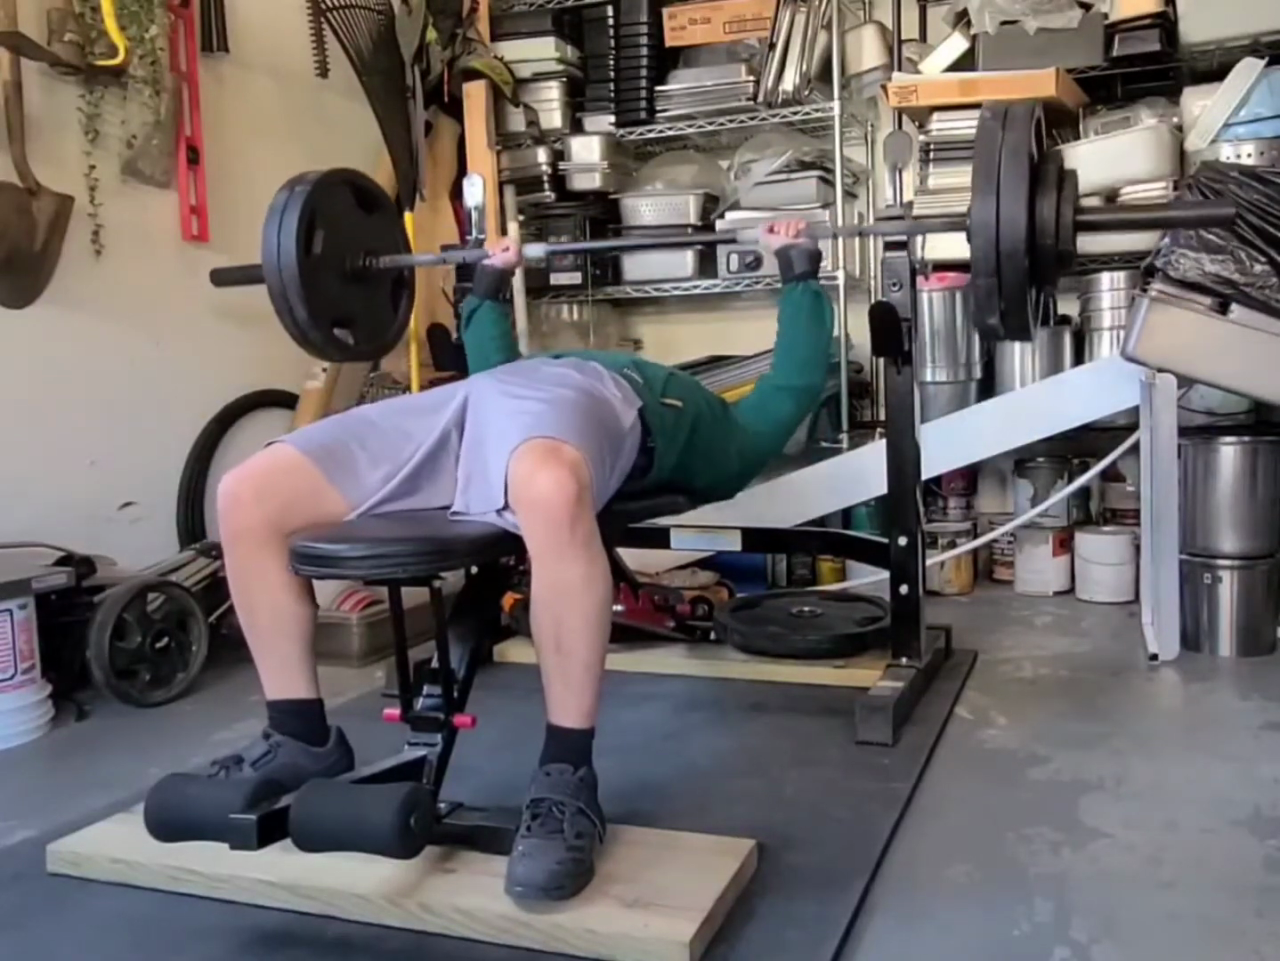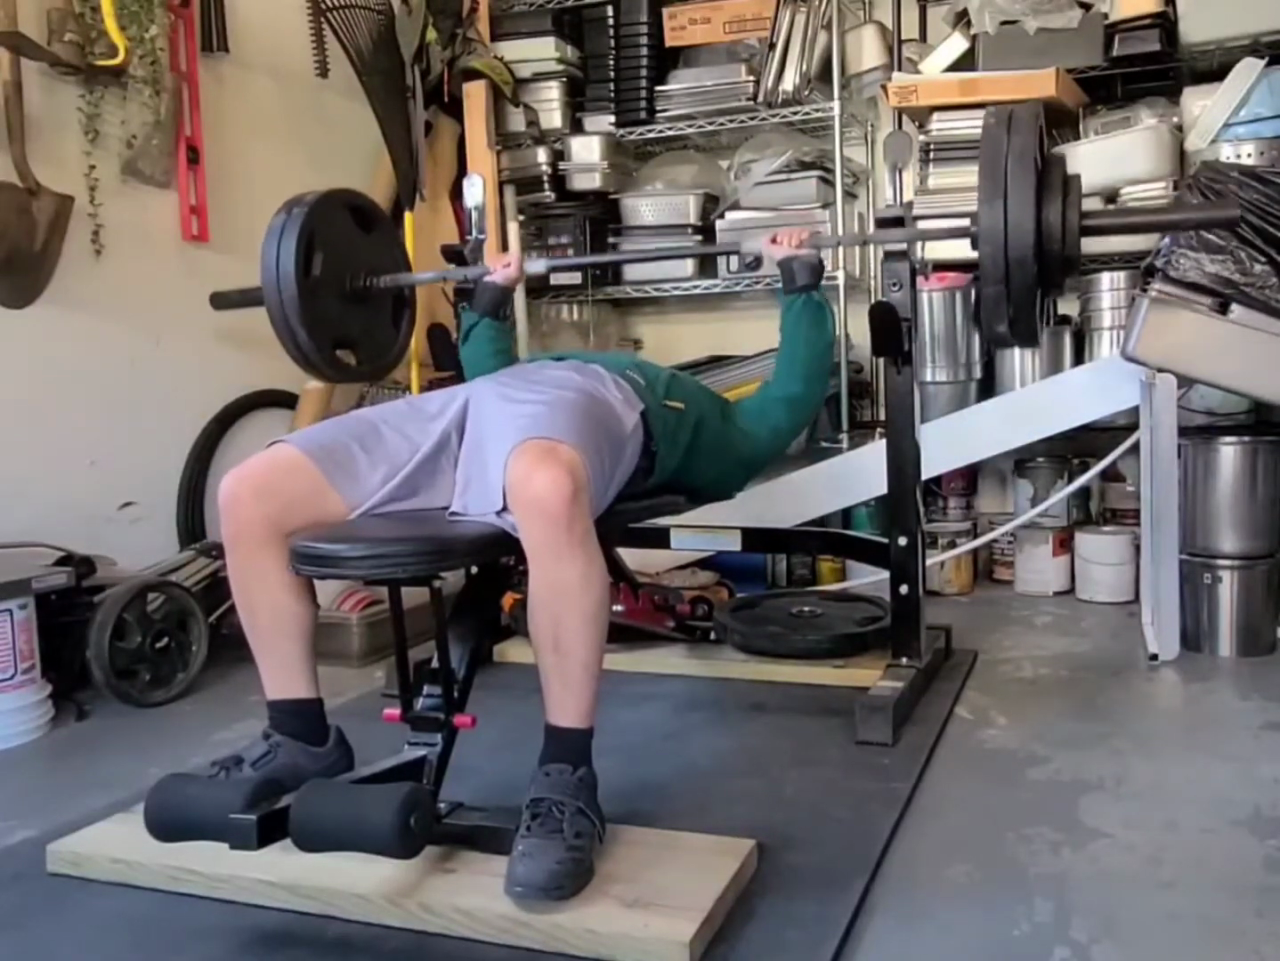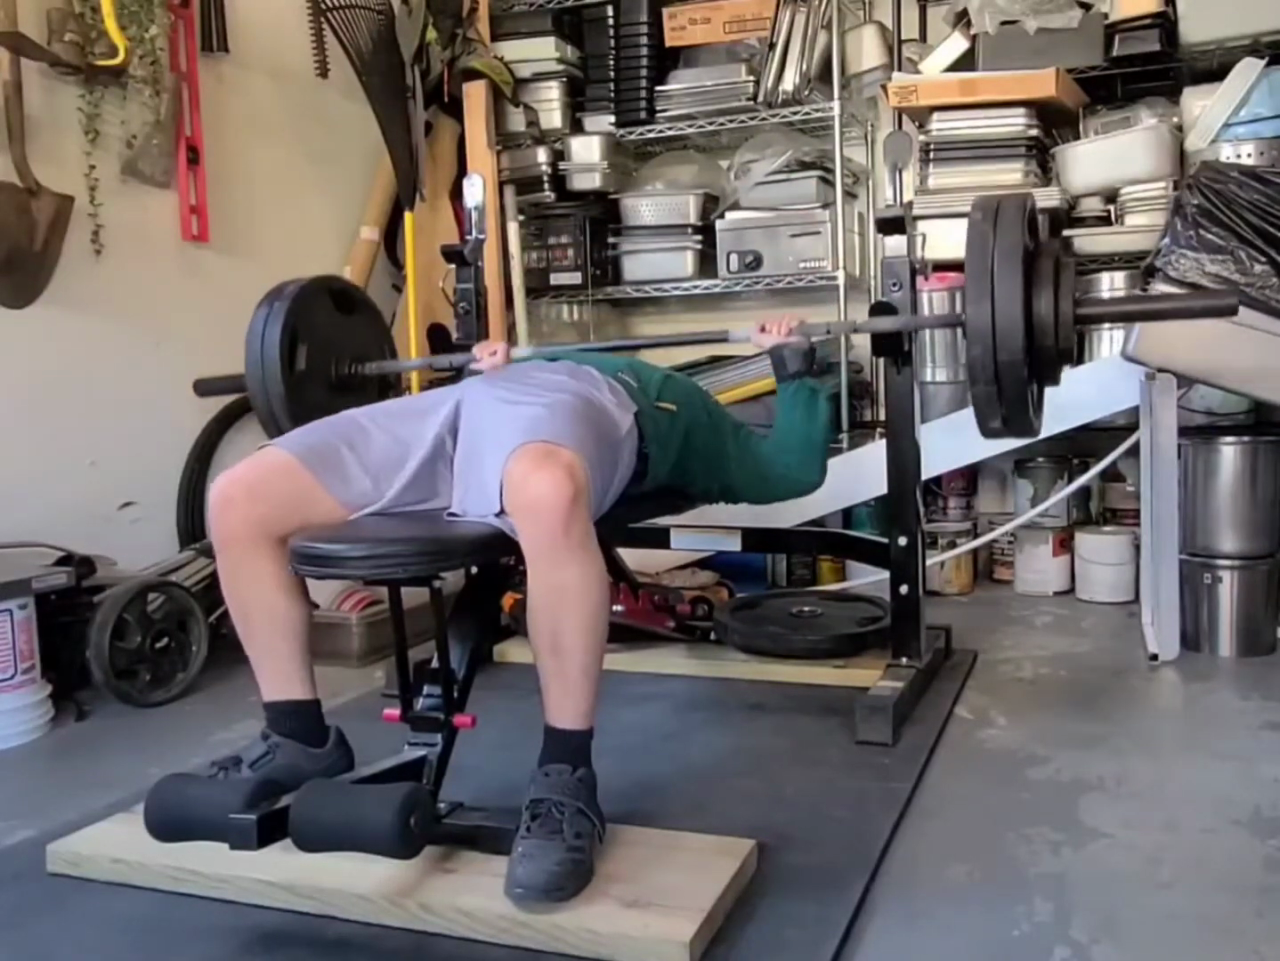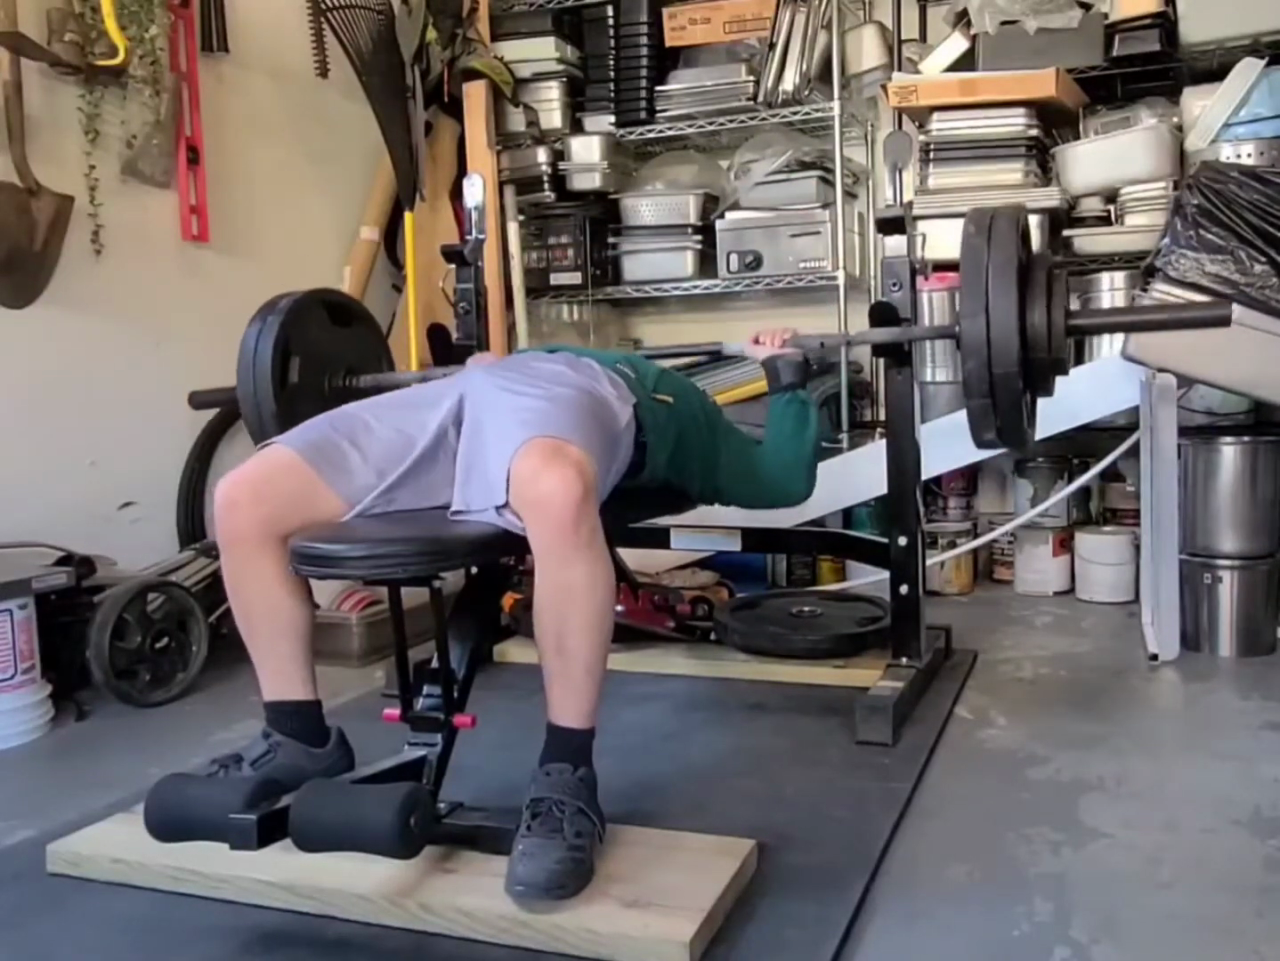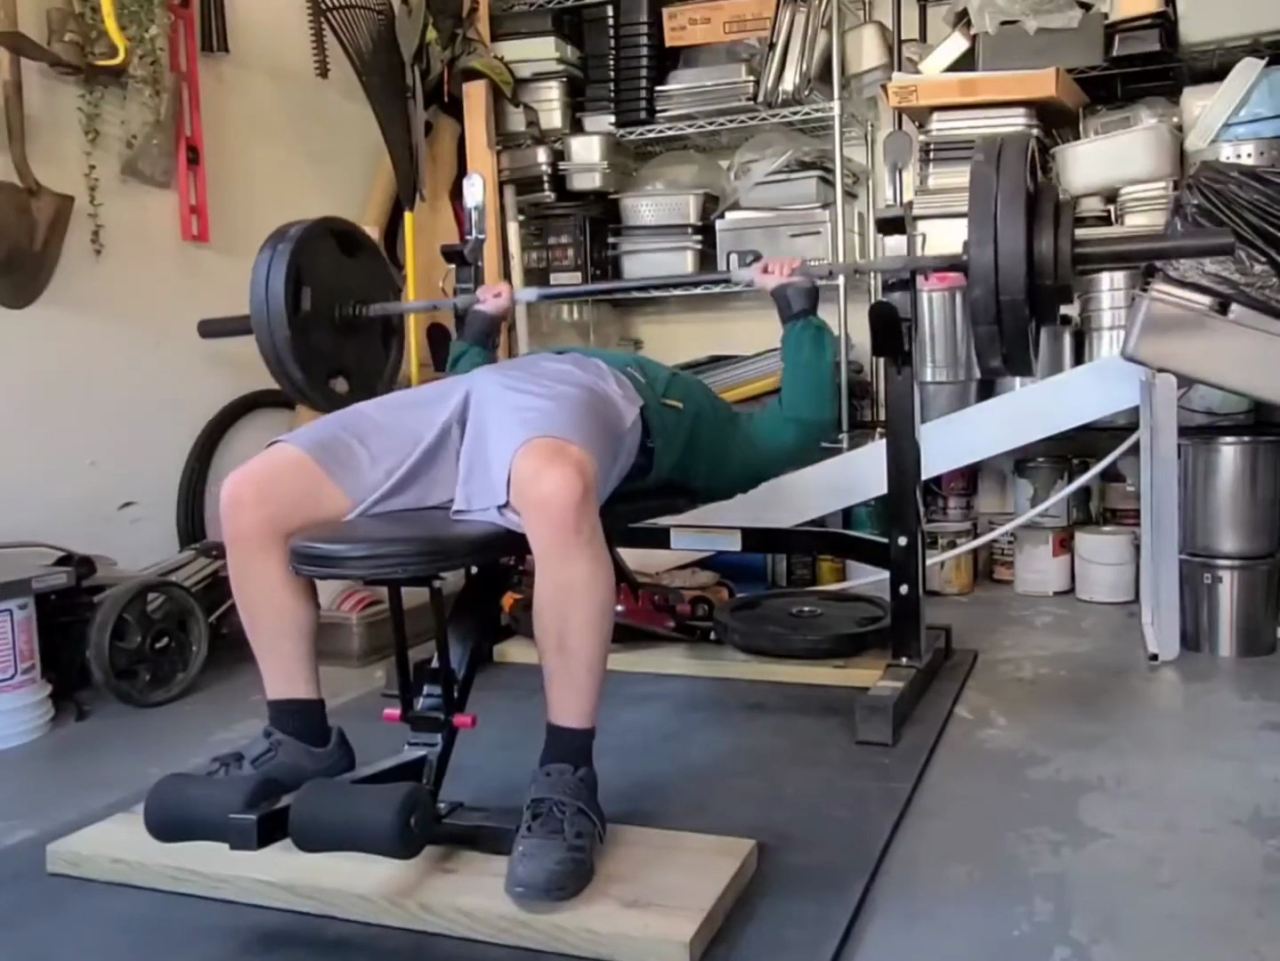
dt=0.3s
person 1, frame 1
left shoulder: (722, 436)
left elbow: (797, 383)
right elbow: (493, 367)
left wrist: (799, 269)
right wrist: (489, 283)
left knee: (551, 493)
right knee: (246, 497)
left ankle: (566, 780)
right ankle: (301, 741)
person 1, frame 2
left shoulder: (722, 436)
left elbow: (797, 395)
right elbow: (488, 372)
left wrist: (801, 278)
right wrist: (488, 299)
left knee: (547, 494)
right knee: (247, 497)
left ankle: (566, 780)
right ankle: (303, 741)
person 1, frame 3
left shoulder: (708, 424)
left elbow: (797, 465)
left wrist: (793, 362)
right wrist: (476, 374)
left knee: (547, 493)
right knee: (238, 501)
left ankle: (565, 783)
right ankle: (301, 742)
person 1, frame 4
left shoulder: (702, 428)
left elbow: (787, 479)
left wrist: (786, 377)
right wrist: (476, 374)
left knee: (555, 494)
right knee: (244, 499)
left ankle: (566, 780)
right ankle: (301, 741)
person 1, frame 5
left shoulder: (716, 431)
left elbow: (806, 421)
left wrist: (797, 308)
right wrist: (480, 326)
left knee: (555, 492)
right knee: (249, 499)
left ankle: (566, 781)
right ankle: (301, 739)
